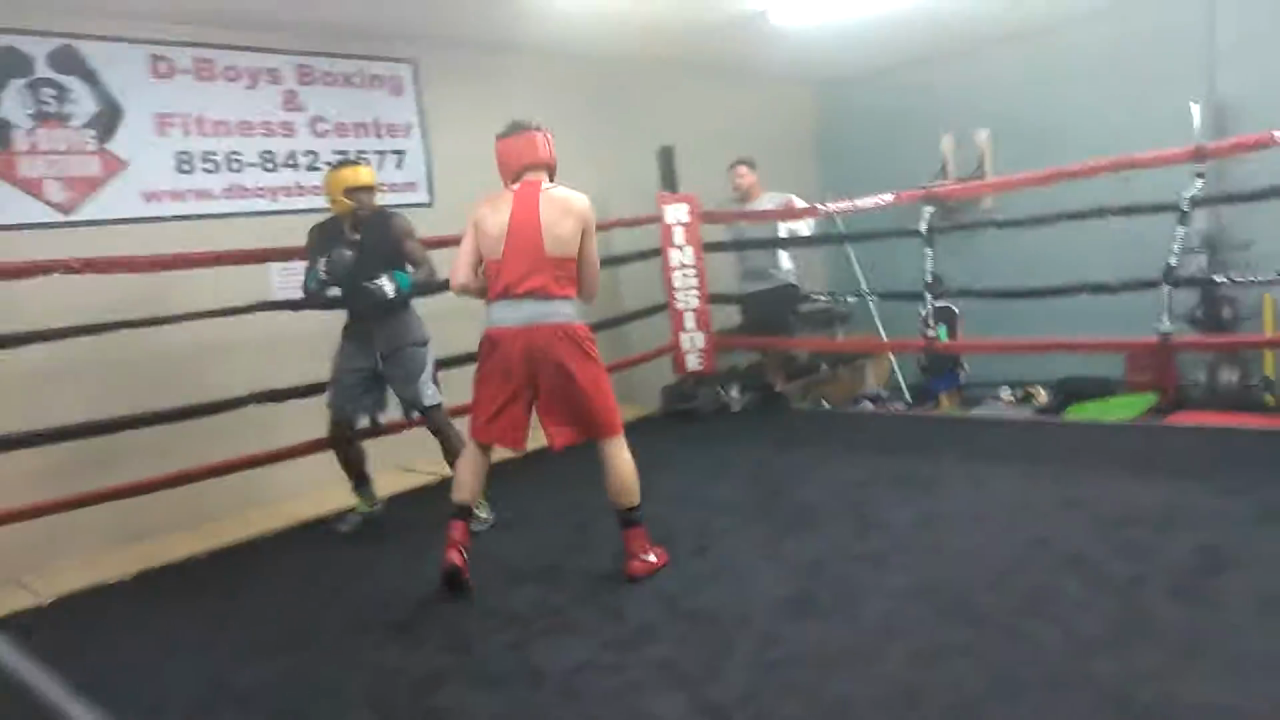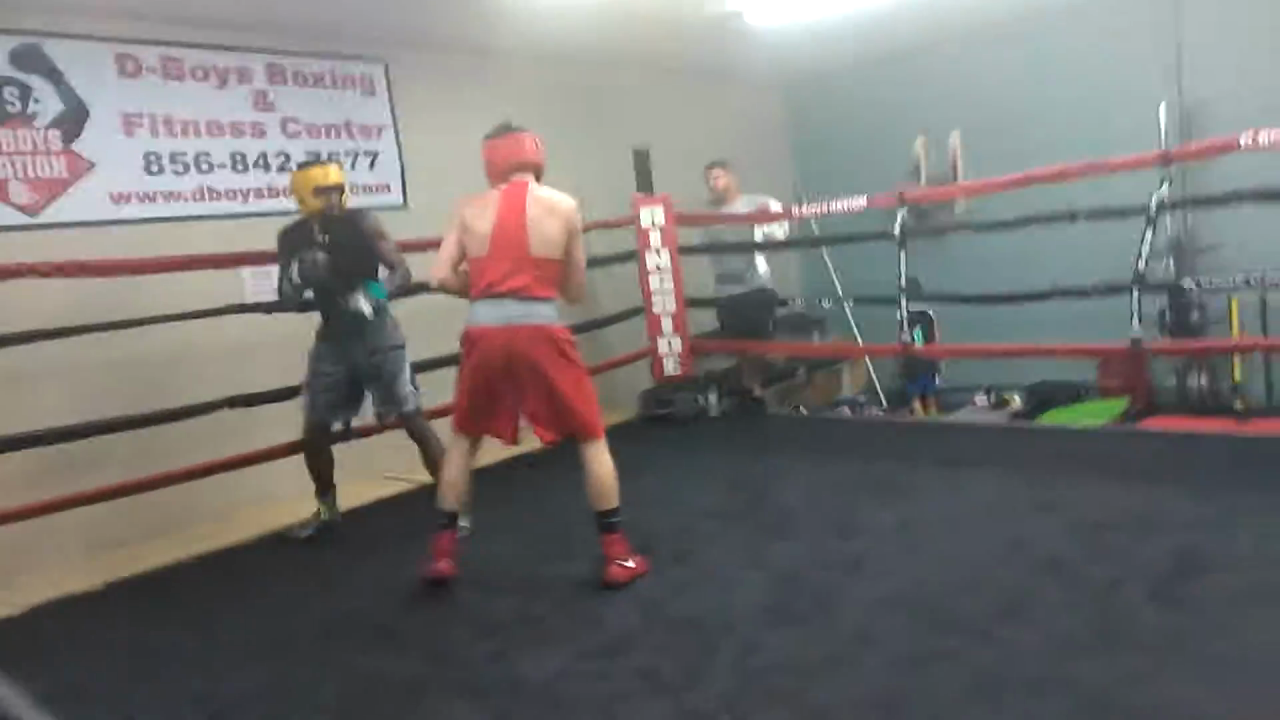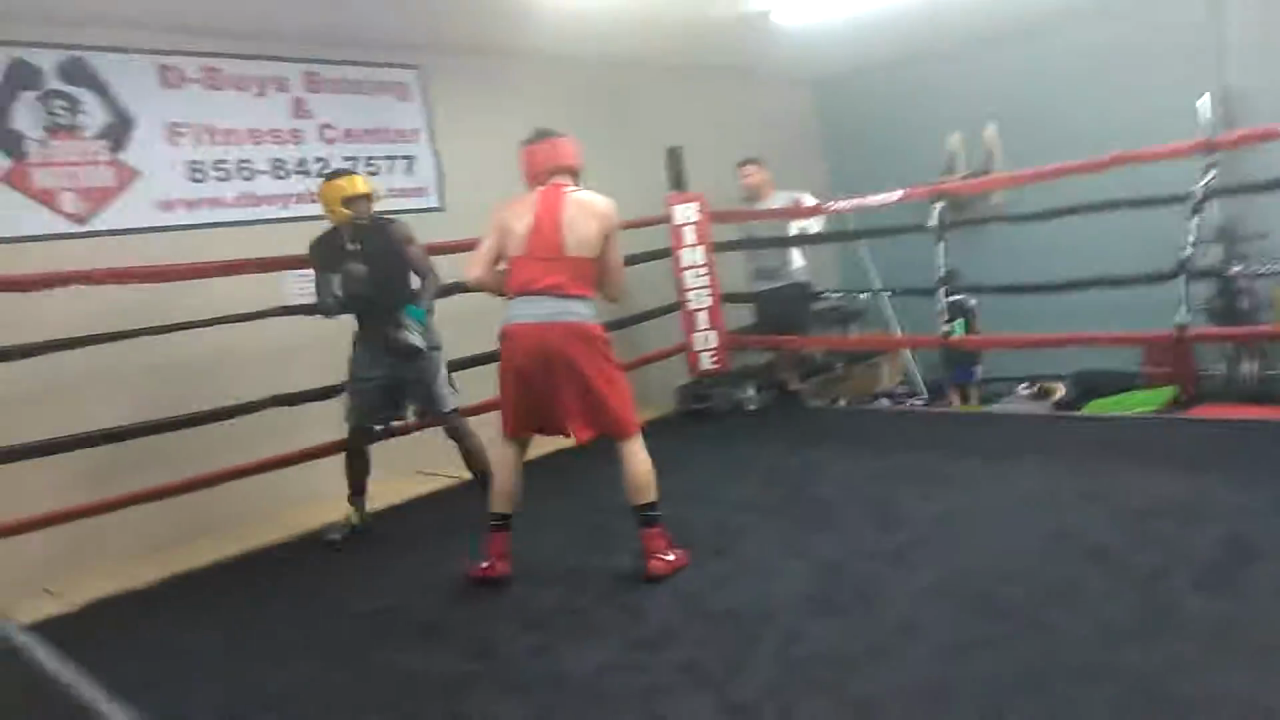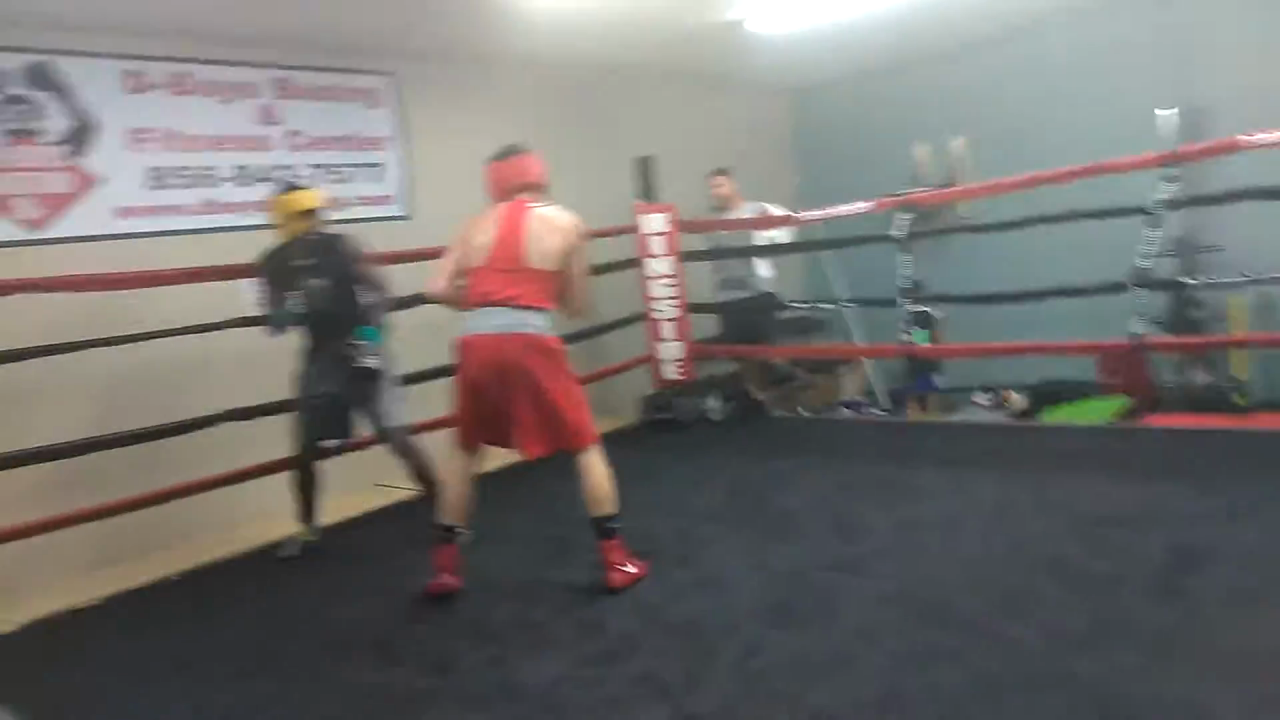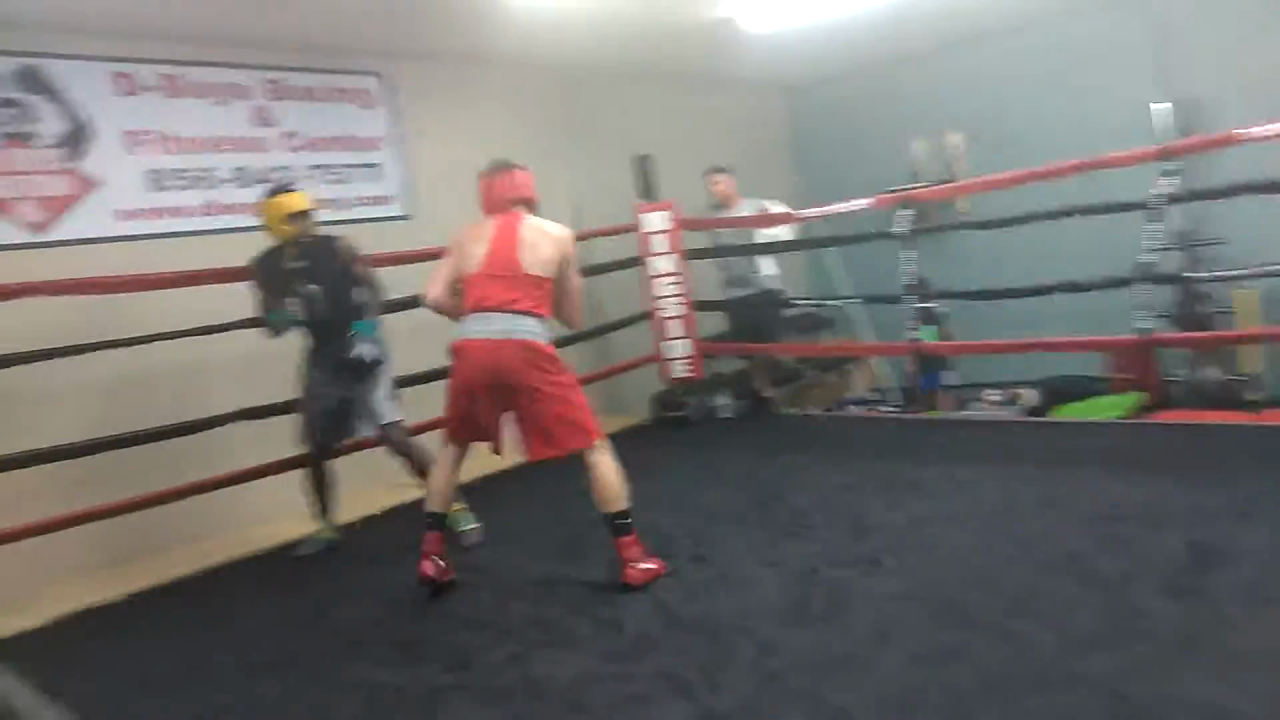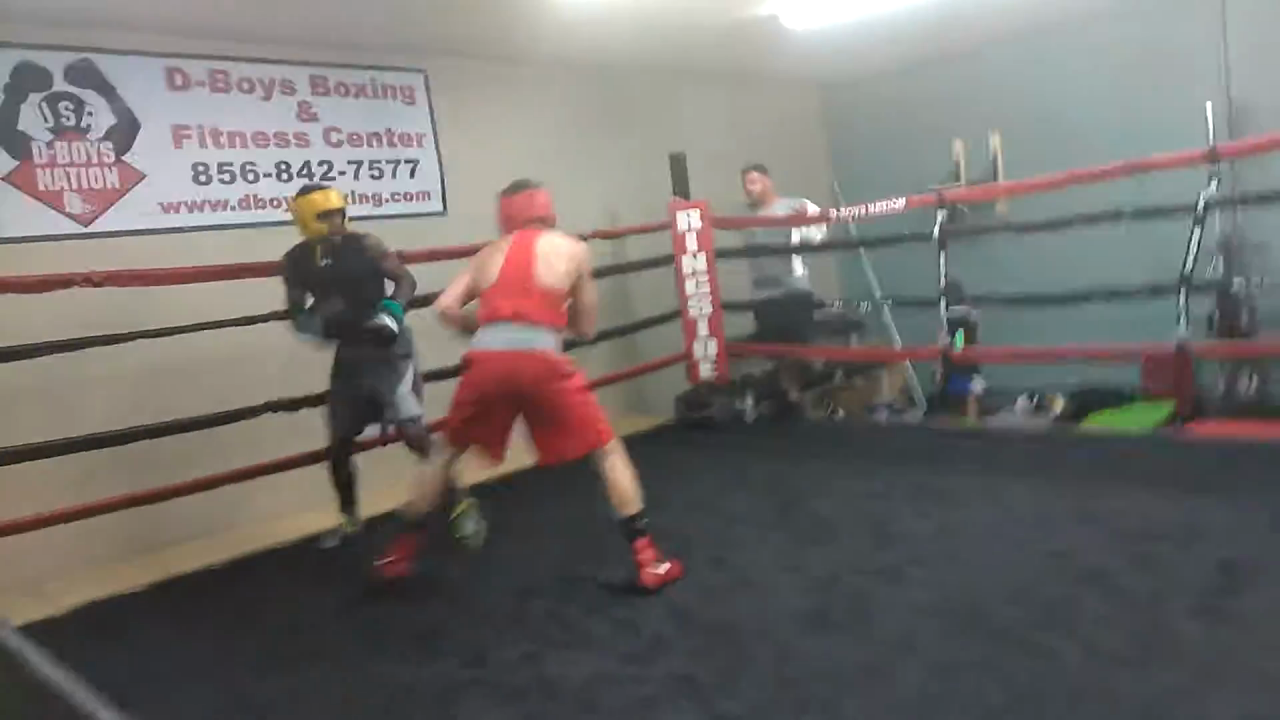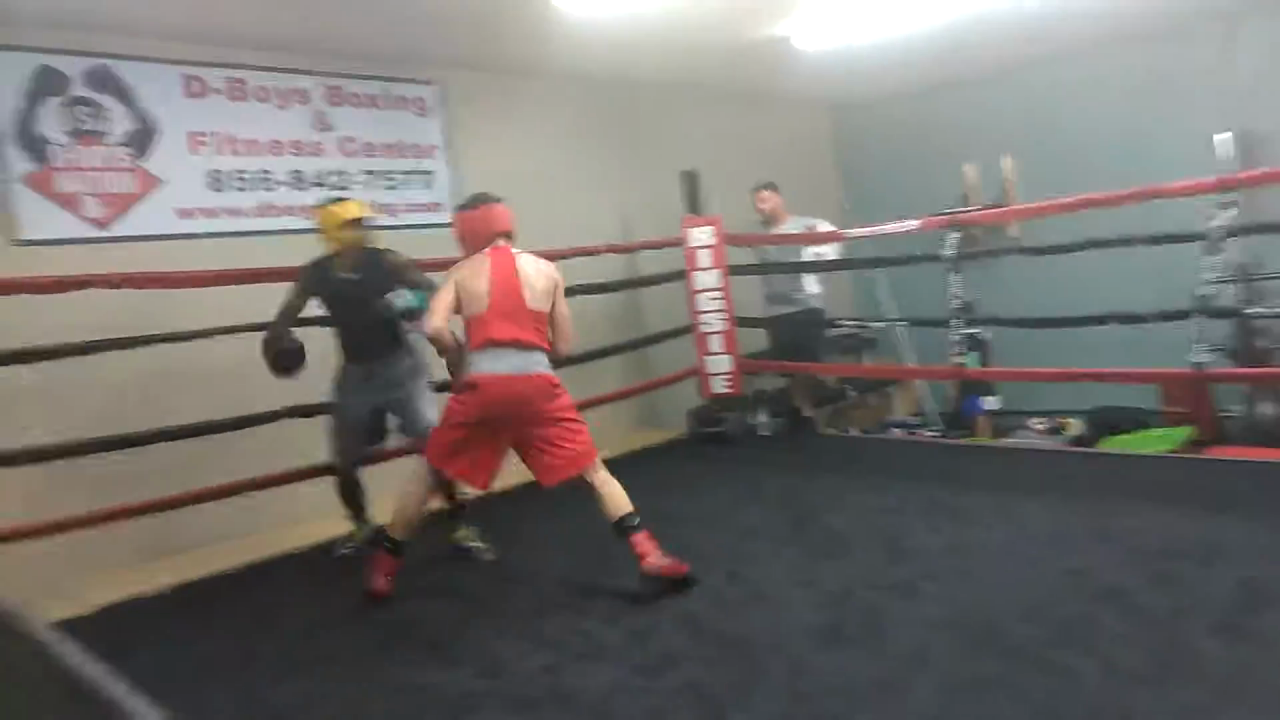
dt=0.1s
person 1, frame 1
left shoulder: (486, 211)
right shoulder: (576, 204)
left elbow: (461, 282)
right elbow: (590, 288)
left hip: (504, 334)
right hip: (560, 330)
left knee: (480, 442)
right knee: (610, 436)
left ankle: (456, 542)
right ankle: (638, 550)
person 1, frame 2
left shoulder: (471, 209)
right shoulder: (563, 206)
left elbow: (440, 277)
right elbow: (575, 291)
left hip: (484, 333)
right hip: (540, 331)
left knee: (464, 438)
right knee: (591, 439)
left ankle: (443, 550)
right ankle: (617, 555)
person 1, frame 3
left shoulder: (510, 211)
right shoulder: (599, 207)
left elbow: (477, 275)
right elbow: (613, 289)
left hip: (520, 331)
right hip: (574, 328)
left knee: (514, 441)
right knee: (627, 436)
left ankle: (496, 553)
right ankle: (657, 549)
person 1, frame 4
left shoulder: (477, 226)
right shoulder: (564, 222)
left elbow: (439, 289)
right elbow: (576, 305)
left hip: (477, 343)
right hip: (532, 341)
left knee: (466, 451)
right knee: (586, 447)
left ankle: (446, 564)
right ankle: (616, 560)
person 1, frame 5
left shoulder: (470, 238)
right shoulder: (557, 235)
left elbow: (436, 297)
right elbow: (574, 310)
left hip: (475, 350)
right hip: (527, 349)
left knee: (453, 446)
right knee: (592, 447)
left ankle: (432, 553)
right ankle: (633, 558)
person 1, frame 6
left shoulder: (490, 253)
right shoulder: (572, 250)
left elbow: (446, 308)
right elbow: (586, 328)
left hip: (487, 361)
right hip: (542, 361)
left knee: (446, 453)
right knee: (608, 451)
left ankle: (401, 553)
right ankle: (647, 560)
person 1, frame 7
left shoulder: (462, 273)
right shoulder: (546, 270)
left elbow: (434, 328)
right elbow: (564, 346)
left wrist: (458, 358)
left hip: (484, 385)
right hip: (536, 383)
left knee: (433, 472)
right knee: (593, 470)
left ankle: (384, 569)
right ankle: (650, 554)
person 2, frame 1
left shoulder: (392, 223)
right shoulder: (322, 235)
left elbow: (427, 271)
right elbow: (311, 292)
left wrist: (397, 282)
right wrist: (321, 275)
left hip: (400, 328)
right hip: (358, 333)
left knee: (435, 417)
right knee: (341, 429)
left ankle: (474, 497)
right ankle: (366, 498)
person 2, frame 2
left shoulder: (362, 224)
right shoulder: (291, 238)
left elbow: (401, 272)
right elbow: (287, 298)
left wrist: (374, 296)
right wrist: (294, 279)
left hip: (375, 331)
right hip: (332, 336)
left knee: (411, 420)
right knee: (314, 431)
right ankle: (326, 507)
person 2, frame 3
left shoulder: (392, 231)
right shoulder: (323, 249)
left elbow: (429, 277)
right elbow: (325, 305)
left wrist: (417, 317)
right wrist: (333, 294)
left hip: (410, 335)
right hip: (371, 341)
left knee: (452, 421)
right knee: (358, 433)
right ankle: (356, 512)
person 2, frame 4
left shoulder: (341, 246)
right shoulder: (273, 264)
left elbow: (377, 291)
right elbow: (276, 323)
left wrist: (371, 338)
right wrist: (289, 309)
left hip: (360, 350)
right hip: (322, 357)
left knee: (396, 436)
right knee: (307, 450)
right ankle: (307, 528)
person 2, frame 5
left shoulder: (336, 247)
right shoulder: (266, 267)
left elbow: (372, 288)
right elbow: (273, 325)
left wrist: (365, 329)
right wrist: (292, 312)
left hip: (362, 349)
right hip: (323, 358)
left knee: (393, 435)
right knee: (318, 450)
left ankle: (457, 508)
right ankle: (326, 526)
person 2, frame 6
left shoulder: (364, 245)
right shoulder: (295, 262)
left elbow: (406, 280)
right elbow: (295, 313)
left wrist: (392, 310)
right wrist: (311, 323)
left hip: (387, 346)
right hip: (349, 353)
left knee: (411, 431)
right knee: (339, 445)
left ankle: (461, 505)
right ankle: (349, 518)
person 2, frame 7
left shoulder: (389, 262)
right shoulder: (316, 274)
left elbow: (431, 289)
right elbow: (284, 319)
left wrist: (411, 301)
right wrist: (276, 339)
left hip: (400, 364)
right hip: (357, 371)
right knee: (347, 460)
left ankle: (462, 528)
right ankle: (362, 526)
person 3, frame 1
left shoulder: (782, 202)
right shoulder: (731, 210)
left elbow: (804, 230)
left hip: (781, 284)
right hip: (750, 289)
left knee: (783, 338)
left ankle: (784, 385)
right ankle: (776, 386)
person 3, frame 2
left shoulder: (758, 205)
left elbow: (780, 234)
left hip: (757, 288)
right hip: (726, 292)
left knee: (760, 343)
left ankle: (761, 389)
right ankle: (754, 392)
person 3, frame 3
left shoulder: (792, 200)
left elbow: (815, 227)
left hip: (793, 282)
right hip: (763, 286)
left knee: (796, 337)
left ankle: (799, 382)
right ankle: (790, 385)
person 3, frame 4
left shoulder: (759, 211)
left elbow: (782, 238)
left hip: (759, 292)
right hip: (728, 297)
left knee: (763, 348)
left ankle: (764, 393)
right ankle: (755, 394)
person 3, frame 5
left shoulder: (760, 208)
left elbow: (785, 233)
left hip: (763, 289)
right hip: (733, 293)
left knee: (767, 345)
left ankle: (775, 392)
right ankle: (764, 393)
person 3, frame 6
left shoulder: (795, 207)
left elbow: (817, 237)
left hip: (795, 291)
right hip: (764, 295)
left knee: (798, 347)
left ankle: (800, 394)
right ankle: (791, 395)
person 3, frame 7
left shoulder: (806, 226)
left elbow: (830, 253)
left hip: (807, 307)
right hip: (776, 311)
left knee: (810, 364)
left ankle: (814, 411)
right ankle: (804, 412)
